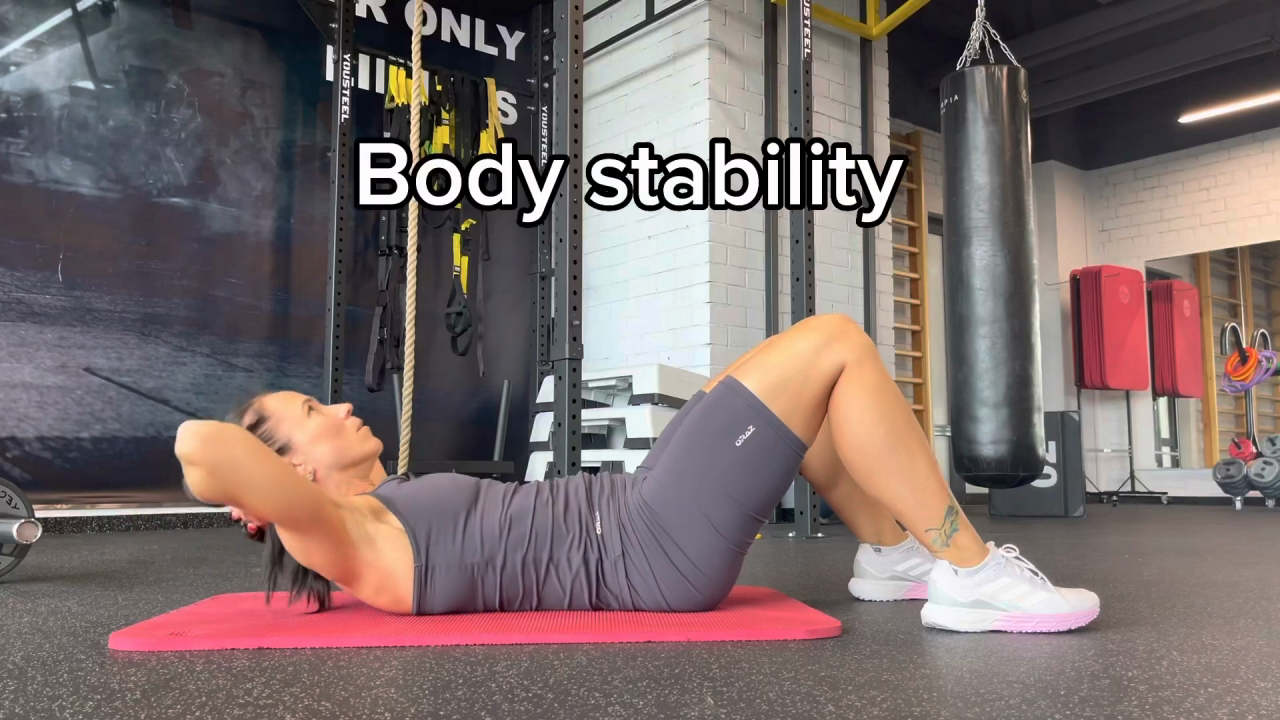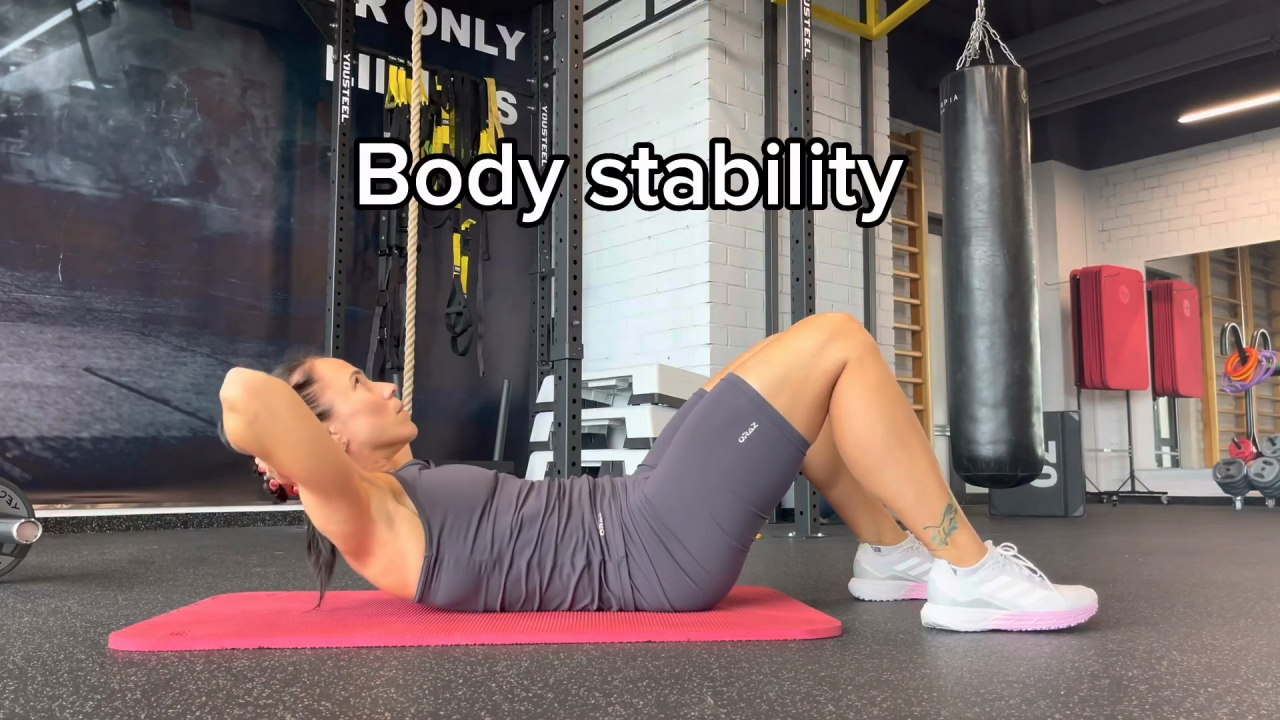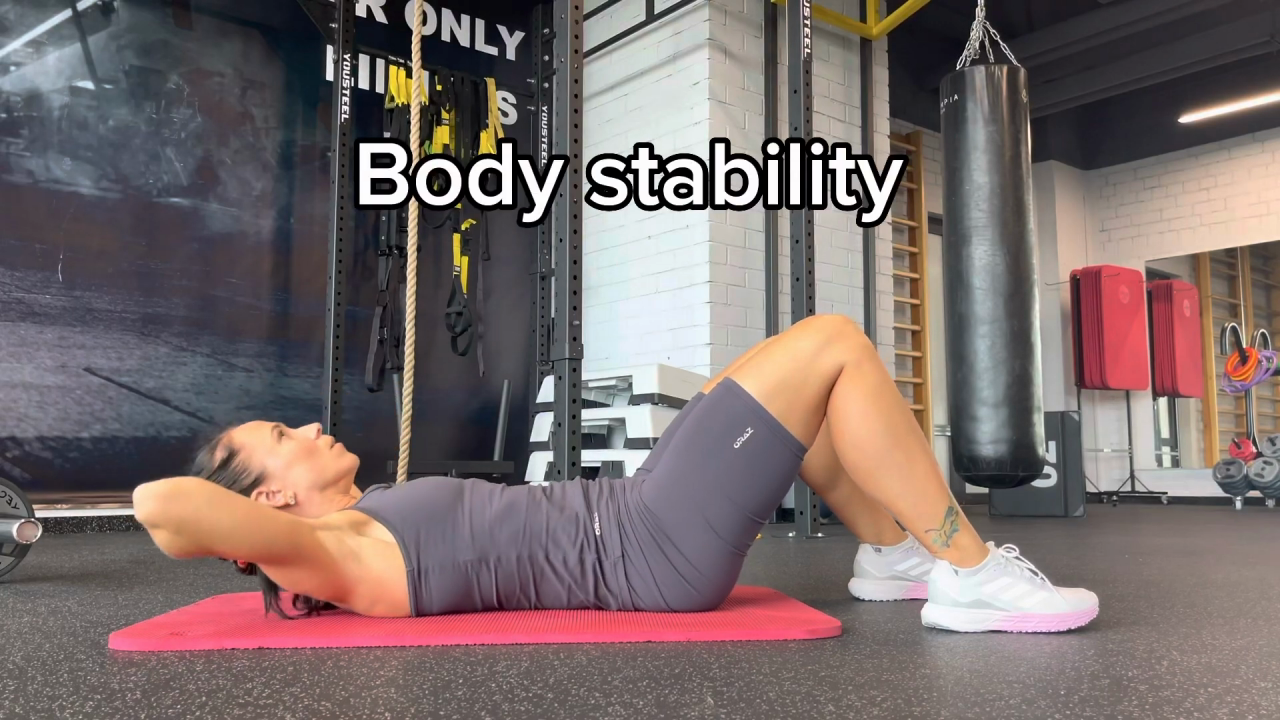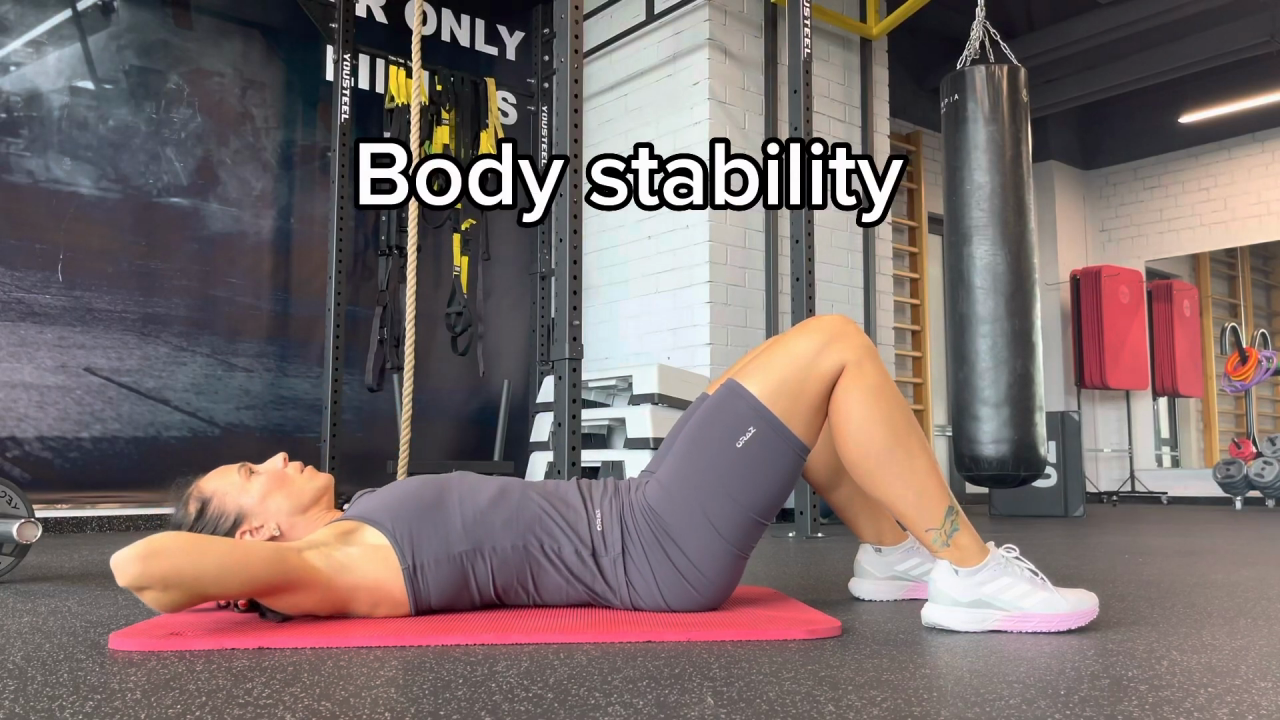
dt=0.5s
person 1, frame 1
left shoulder: (382, 518)
right shoulder: (355, 542)
right elbow: (198, 447)
right wrist: (255, 488)
left hip: (634, 516)
right hip: (655, 552)
left knee: (811, 374)
right knee: (837, 345)
left ankle: (892, 553)
right ankle: (972, 576)
person 1, frame 2
left shoulder: (394, 499)
right shoulder: (366, 518)
right elbow: (244, 391)
right wrist: (279, 453)
left hip: (638, 520)
right hip: (657, 553)
left knee: (813, 372)
right knee: (839, 342)
left ankle: (890, 556)
right ankle: (970, 575)
person 1, frame 3
left shoulder: (359, 525)
right shoulder: (339, 554)
right elbow: (158, 500)
right wrist: (225, 503)
left hip: (630, 517)
right hip: (655, 553)
left knee: (807, 377)
right knee: (835, 344)
left ankle: (890, 554)
right ankle: (972, 576)
person 1, frame 4
left shoulder: (351, 536)
right shoulder: (333, 569)
right elbow: (140, 566)
right wrist: (210, 566)
left hip: (636, 518)
right hip: (661, 551)
left knee: (808, 373)
right knee: (837, 344)
left ankle: (892, 556)
right ankle: (971, 575)
